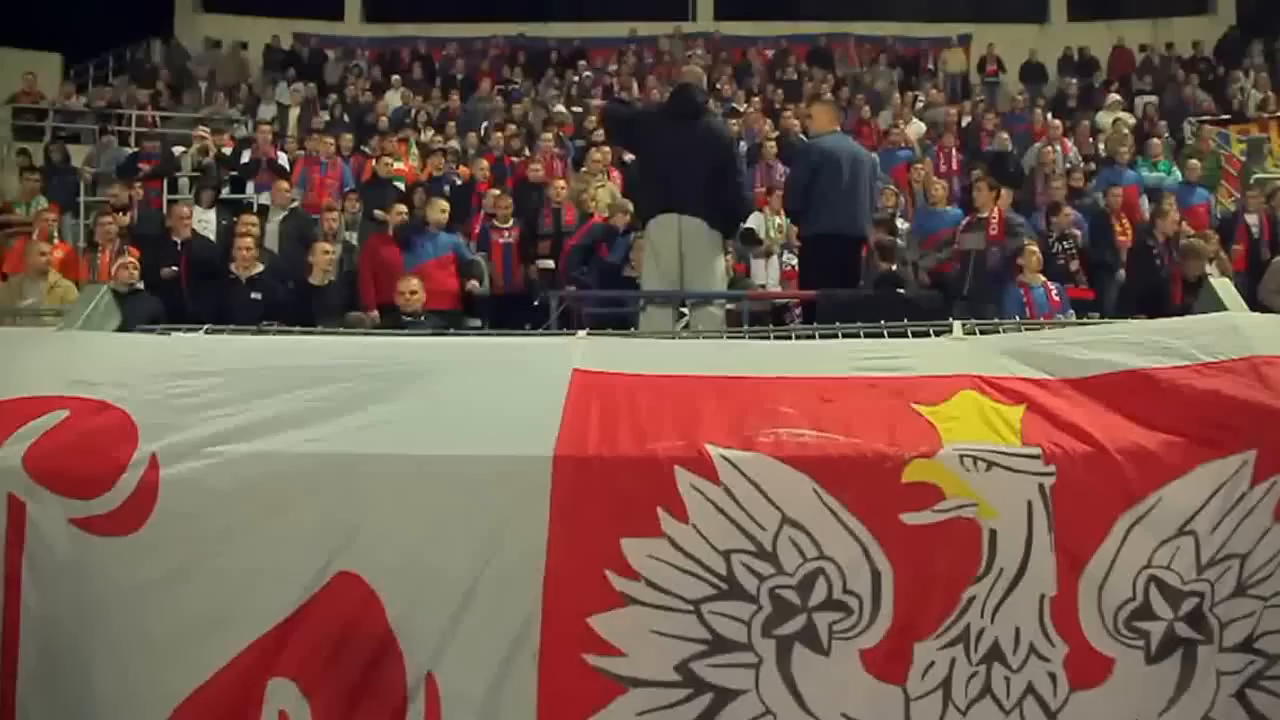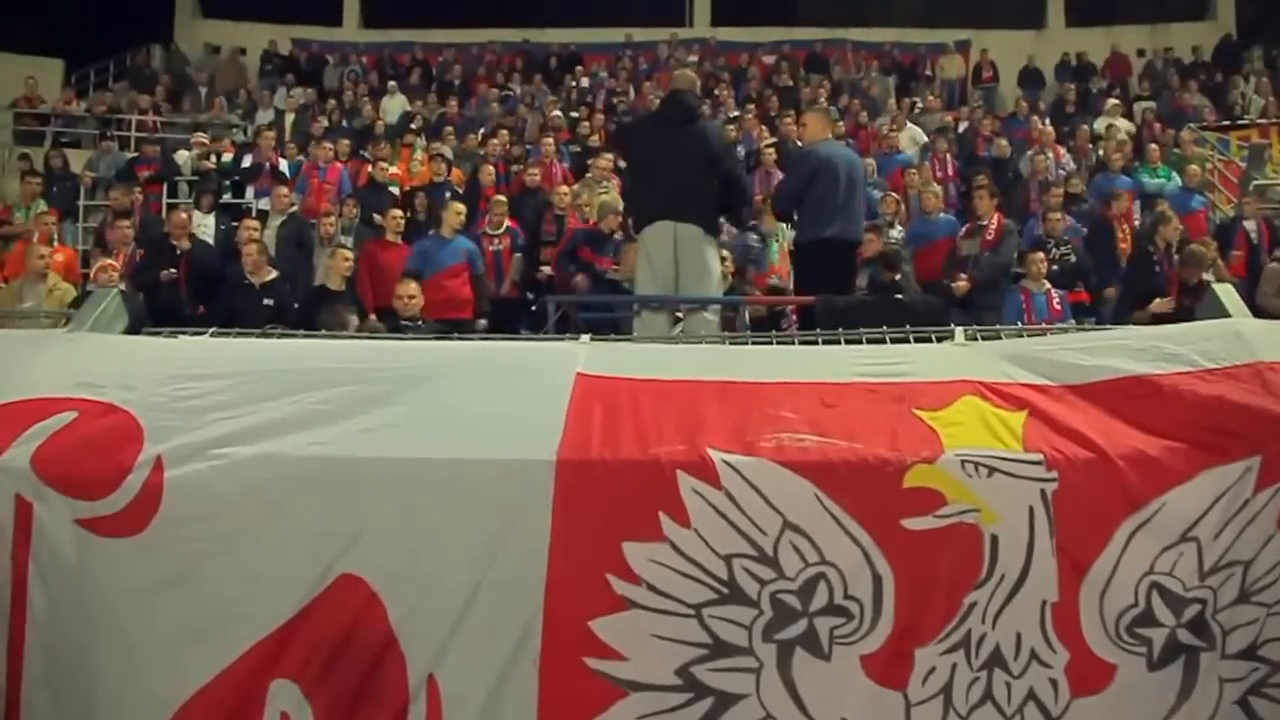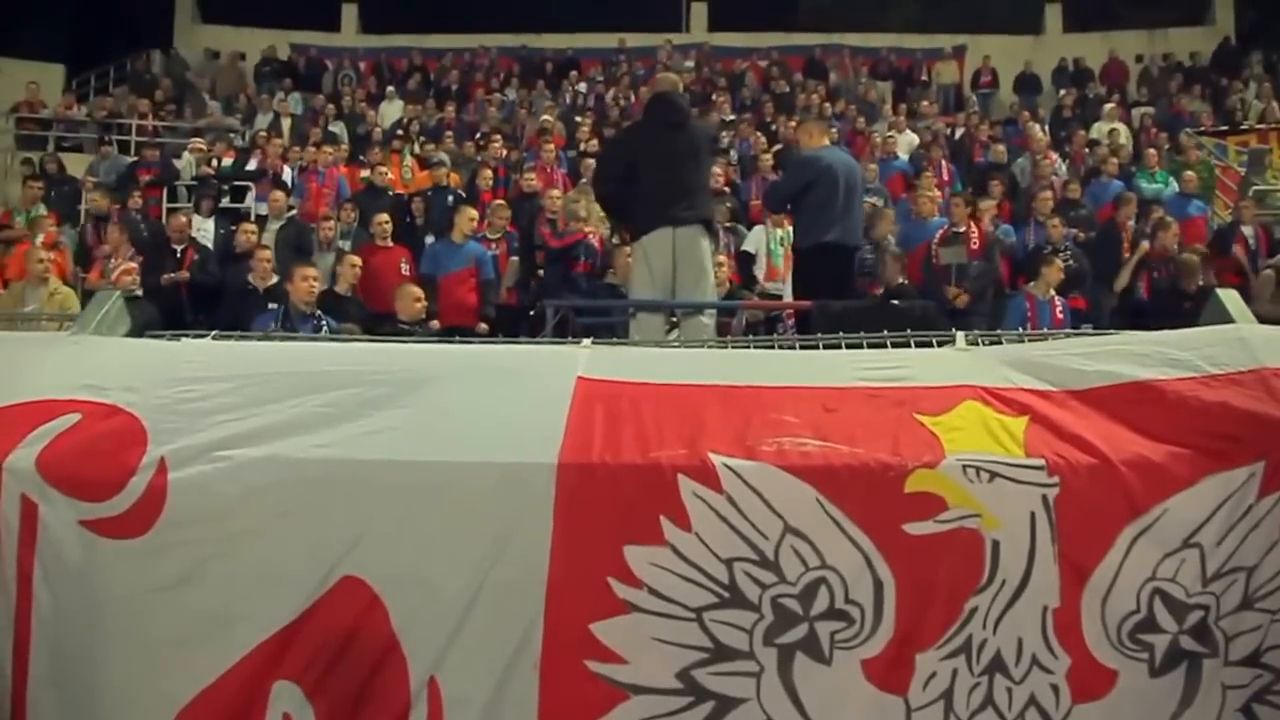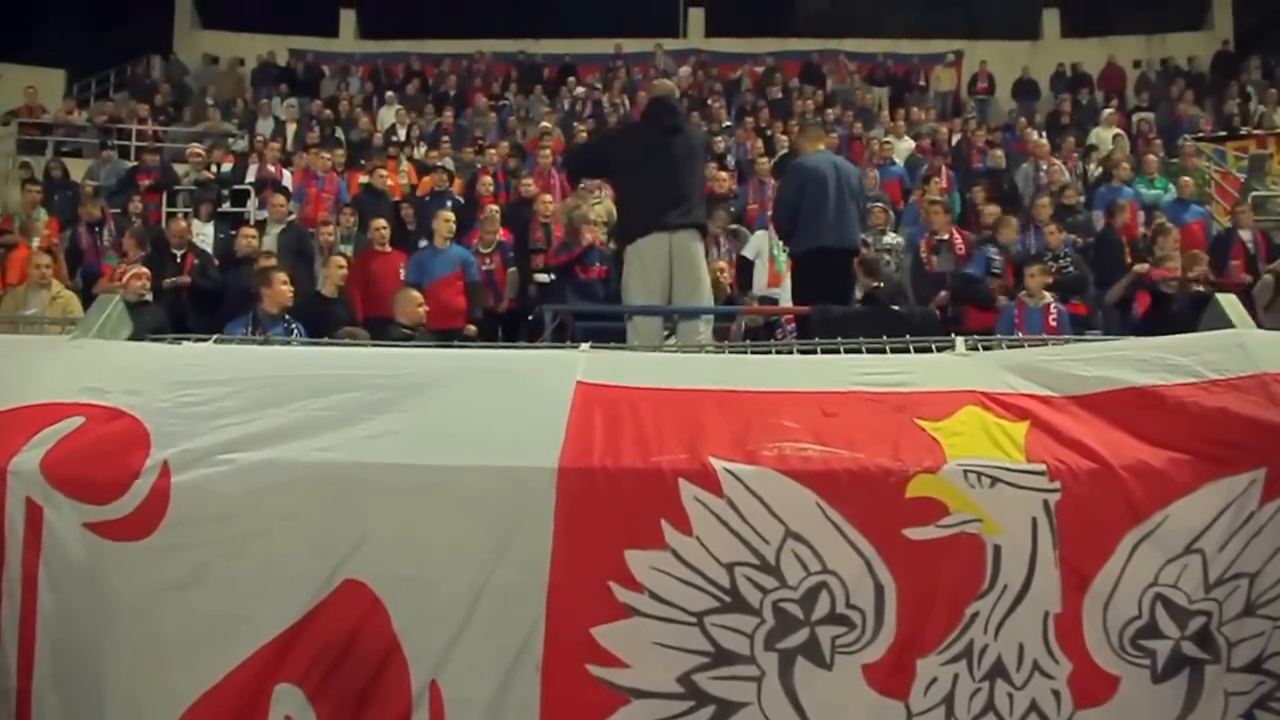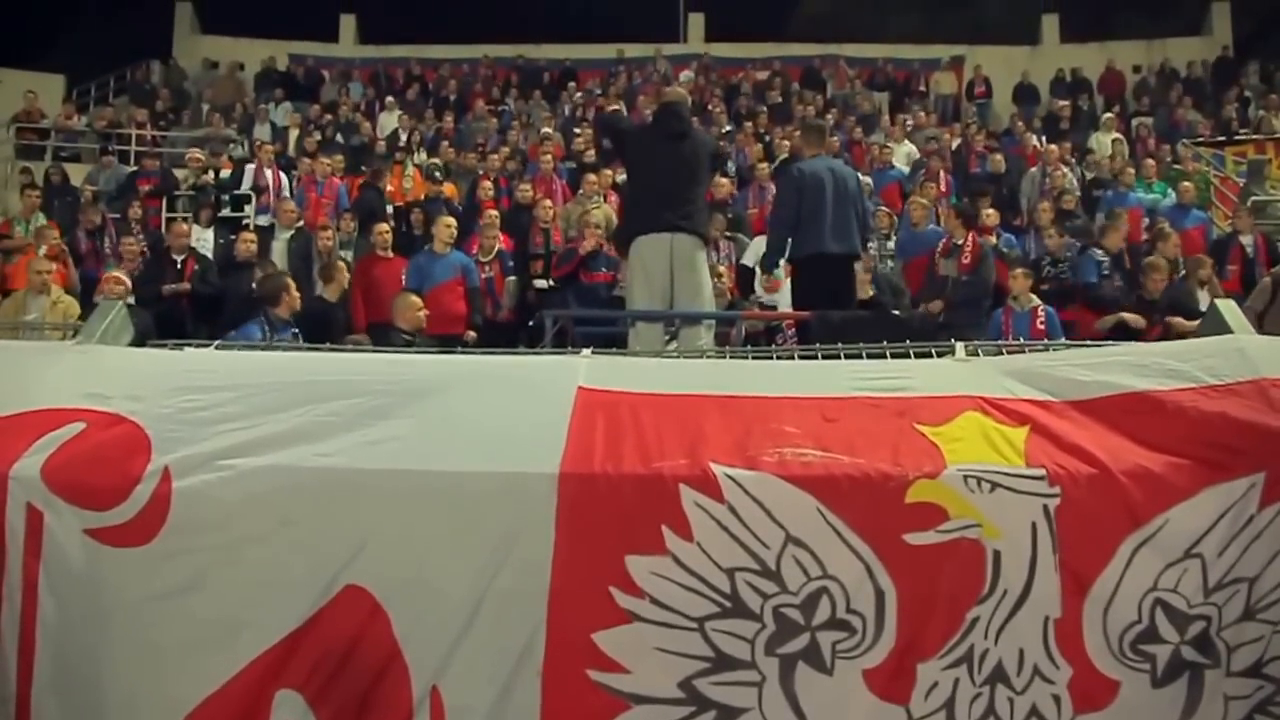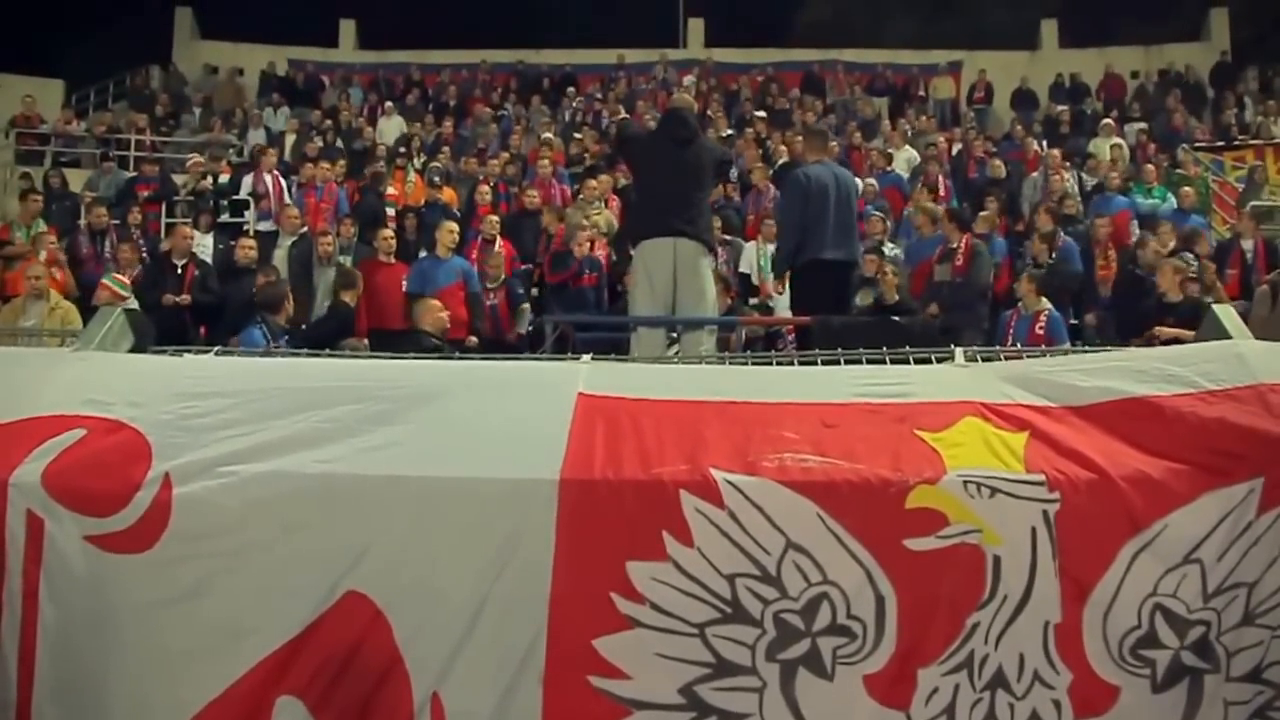
dt=0.7s
person 1, frame 1
left shoulder: (649, 121)
right shoulder: (718, 129)
left elbow: (618, 118)
right elbow: (734, 183)
left wrist: (604, 109)
right wrist: (735, 219)
left hip: (659, 219)
right hip: (706, 222)
left knee: (656, 300)
right knee: (706, 300)
person 1, frame 2
left shoulder: (639, 130)
right shoulder: (711, 133)
left elbow: (620, 141)
right elbow: (735, 184)
right wrist: (721, 212)
left hip: (654, 225)
right hip: (698, 226)
left knee: (652, 305)
right knee: (703, 305)
person 1, frame 3
left shoulder: (632, 136)
right shoulder: (703, 134)
left elbow: (604, 183)
left wrist: (623, 219)
left hip: (649, 228)
right hip: (693, 227)
left knee: (647, 309)
right knee: (699, 309)
person 1, frame 4
left shoulder: (625, 138)
right shoulder: (697, 137)
left elbow: (576, 160)
left hip: (643, 232)
right hip: (687, 231)
left knee: (643, 313)
right knee: (695, 312)
person 1, frame 5
left shoulder: (636, 138)
right shoulder: (704, 143)
left elbow: (612, 126)
right elbow: (716, 164)
left wrist: (613, 113)
left hip: (646, 235)
right hip: (690, 235)
left knee: (646, 314)
right knee: (696, 315)
person 1, frame 6
left shoulder: (642, 143)
right shoulder: (711, 150)
left elbow: (624, 135)
right elbow: (726, 165)
left wrist: (623, 121)
left hip: (652, 238)
right hip: (694, 239)
left knee: (648, 316)
right knee: (699, 316)
person 2, frame 1
left shoulder: (813, 149)
right shoulder: (864, 154)
left elbow: (793, 195)
right elbow: (872, 197)
left wrist: (800, 221)
left hip: (820, 236)
right hip: (855, 235)
left knee: (817, 306)
person 2, frame 2
left shoulder: (808, 155)
right shoulder: (854, 158)
left elbow: (783, 199)
left wrist: (792, 219)
left hip: (816, 242)
right hip: (849, 240)
left knee: (812, 310)
person 2, frame 3
left shoulder: (808, 160)
right shoulder: (853, 164)
left elbow: (773, 198)
left wrist: (790, 209)
left hip: (815, 247)
right hip: (847, 245)
left knee: (810, 316)
person 2, frame 4
left shoulder: (800, 167)
right shoulder: (851, 169)
left elbow: (782, 214)
right elbow: (860, 211)
left wrist: (793, 240)
left hip: (811, 252)
right hip: (846, 251)
left knee: (810, 321)
person 2, frame 5
left shoulder: (796, 173)
right shoulder: (850, 174)
left elbow: (781, 222)
right elbow: (865, 220)
left wrist: (769, 263)
left hip: (810, 259)
right hip: (845, 259)
person 2, frame 6
left shoulder: (801, 177)
right shoulder: (848, 178)
left elbow: (789, 227)
left wrist: (780, 269)
left hip: (811, 264)
right hip: (845, 263)
left knee: (810, 333)
